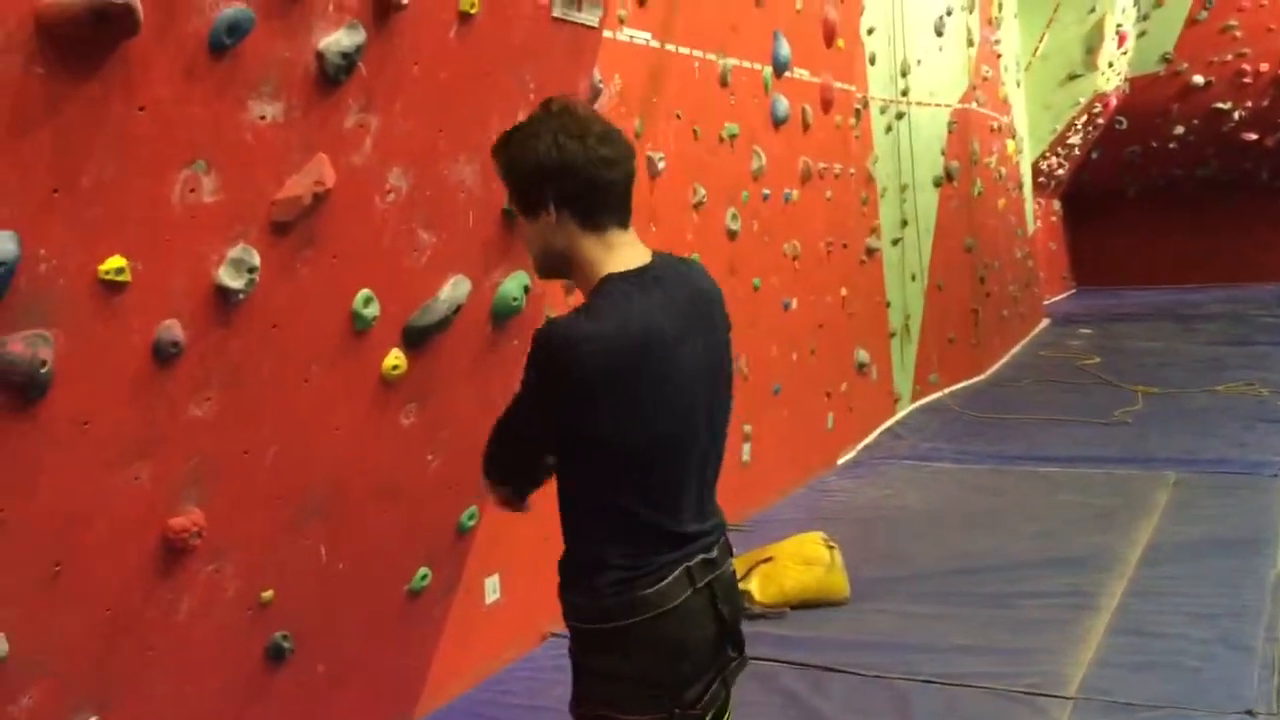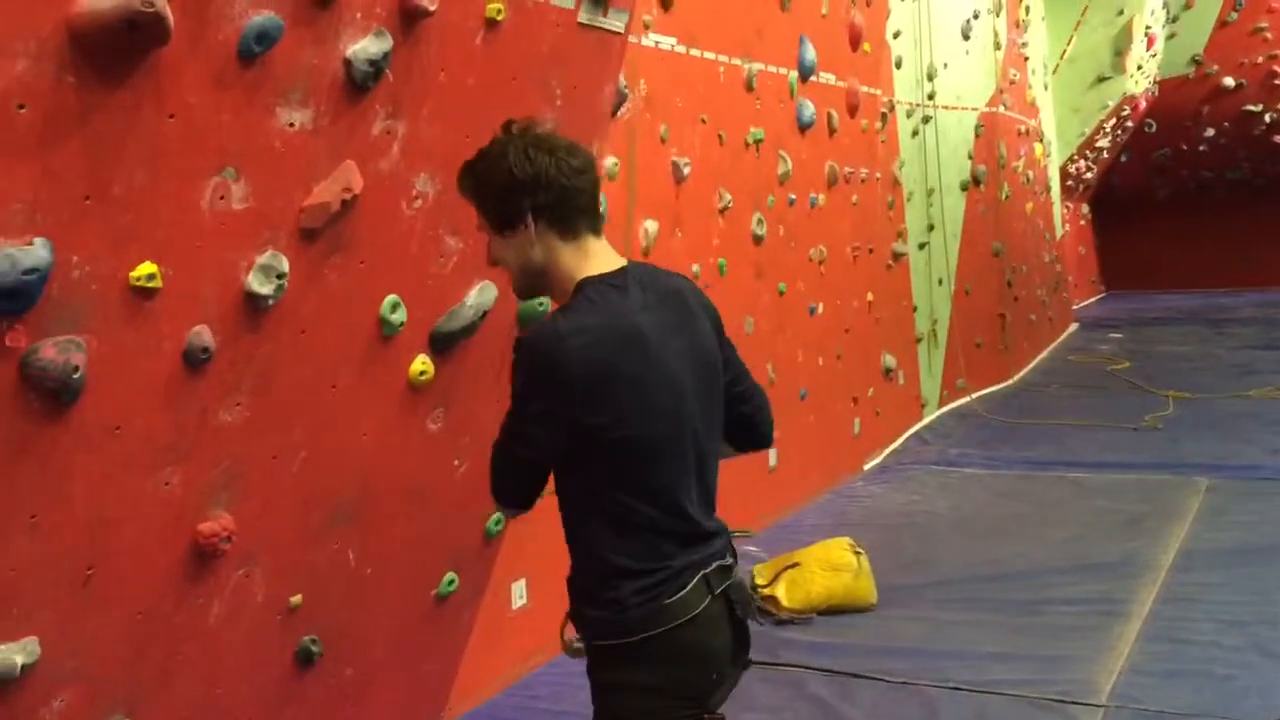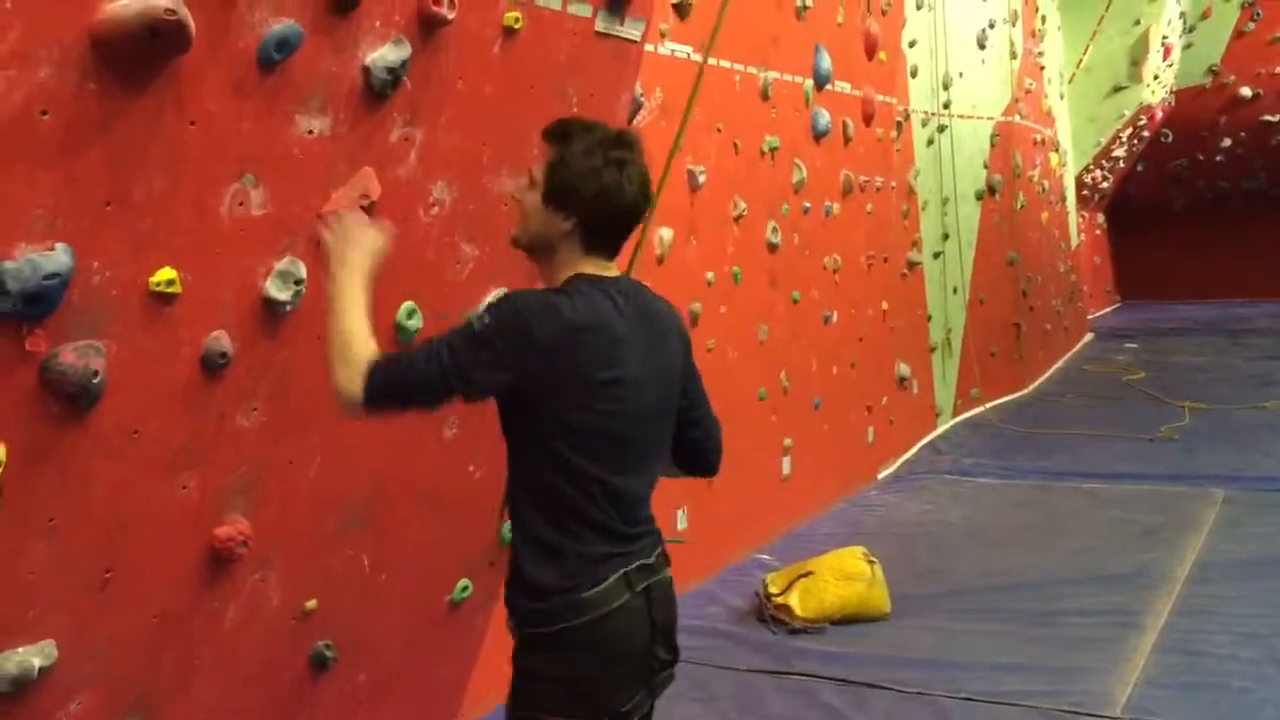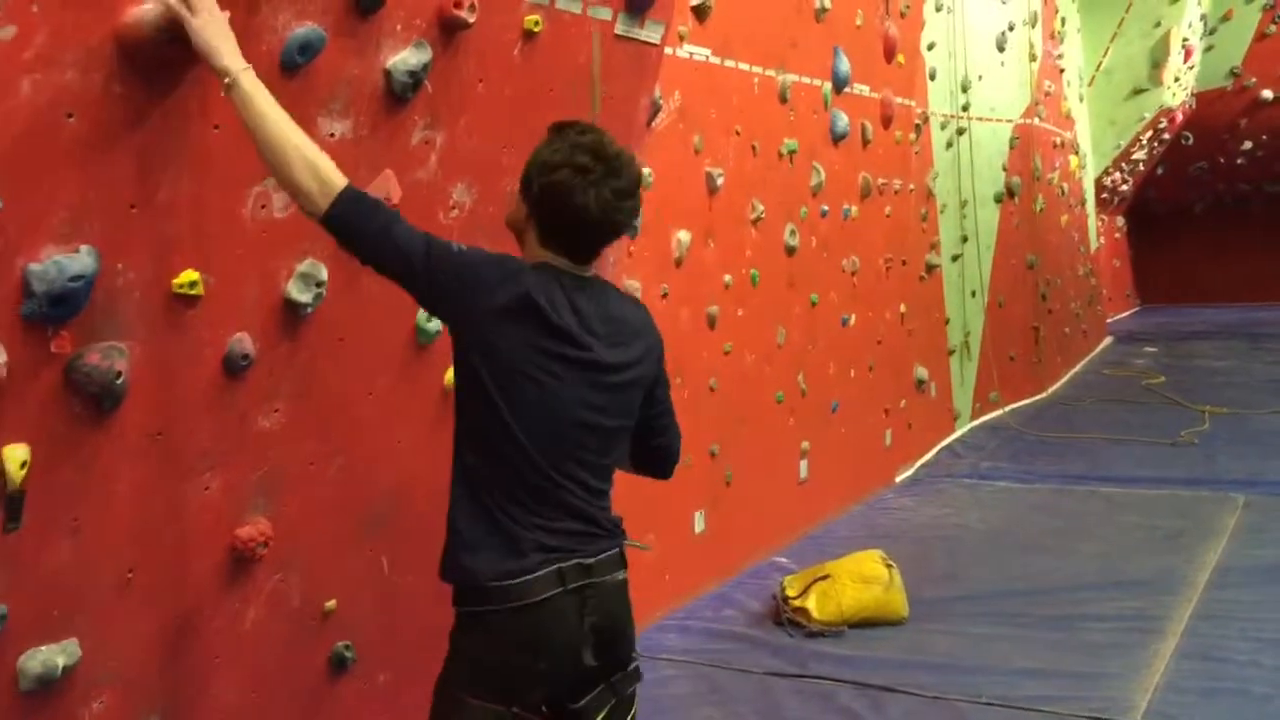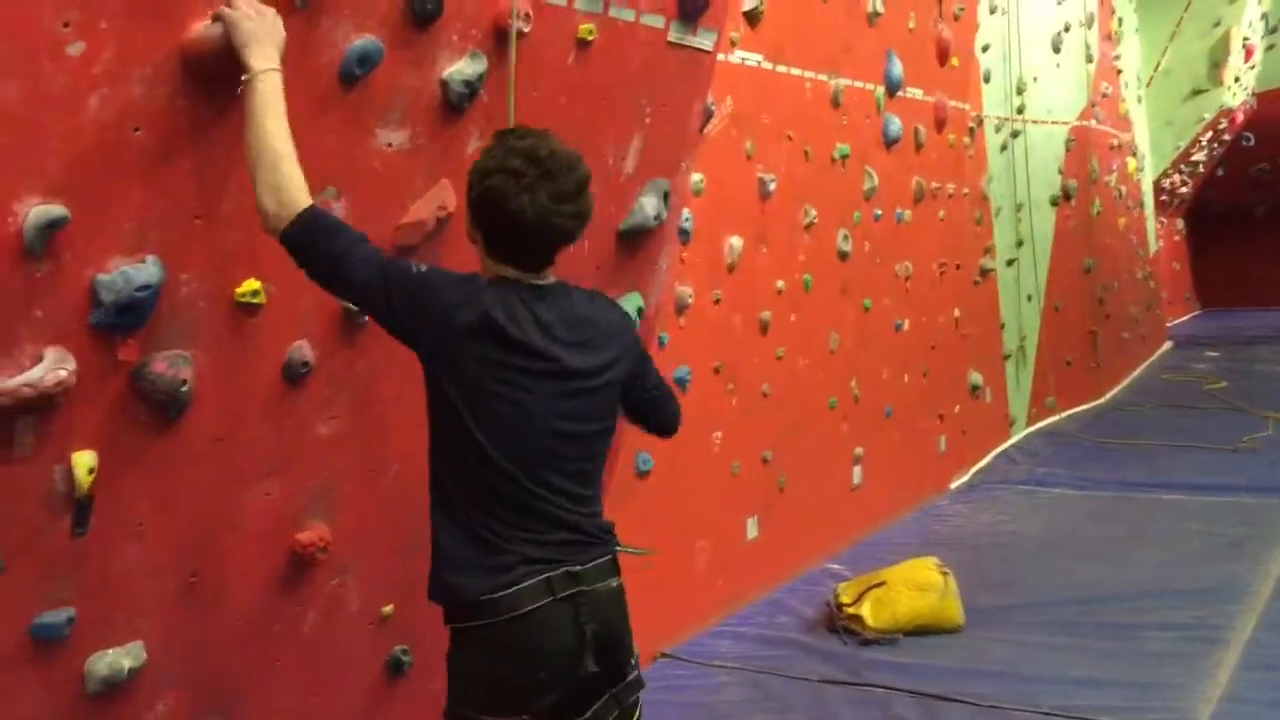
dt=0.4s
person 1, frame 1
left shoulder: (575, 344)
right shoulder: (696, 288)
left elbow: (504, 477)
right wrist: (546, 452)
left hip: (635, 624)
right hip: (708, 592)
person 1, frame 2
left shoulder: (558, 345)
right shoulder: (682, 297)
left elbow: (511, 493)
right elbow: (754, 429)
left hip: (650, 633)
right hip: (711, 600)
person 1, frame 3
left shoulder: (534, 323)
right shoulder: (660, 321)
left elbow: (360, 384)
right elbow: (703, 456)
left wrist: (350, 265)
left hip: (575, 623)
right hip: (645, 600)
person 1, frame 4
left shoulder: (488, 293)
right shoulder: (636, 328)
left elbow: (322, 193)
right elbow: (660, 458)
left wrist: (230, 63)
left hip: (512, 612)
right hip: (604, 599)
person 1, frame 5
left shoulder: (449, 314)
right shoulder: (605, 325)
left elbow: (284, 208)
right elbow: (665, 416)
left wrist: (262, 63)
left hip: (508, 626)
right hip: (598, 603)
